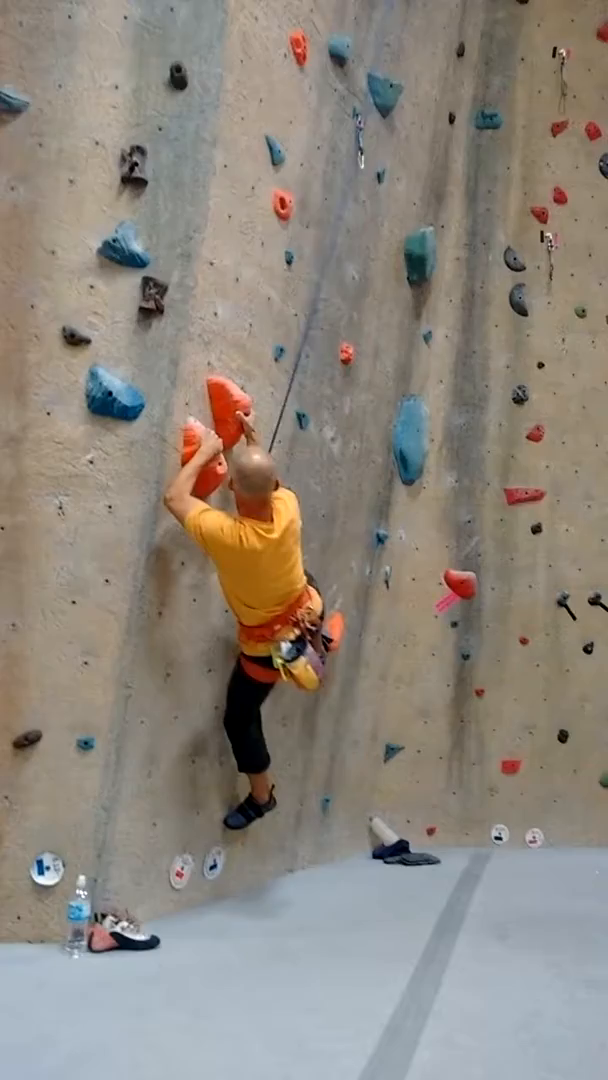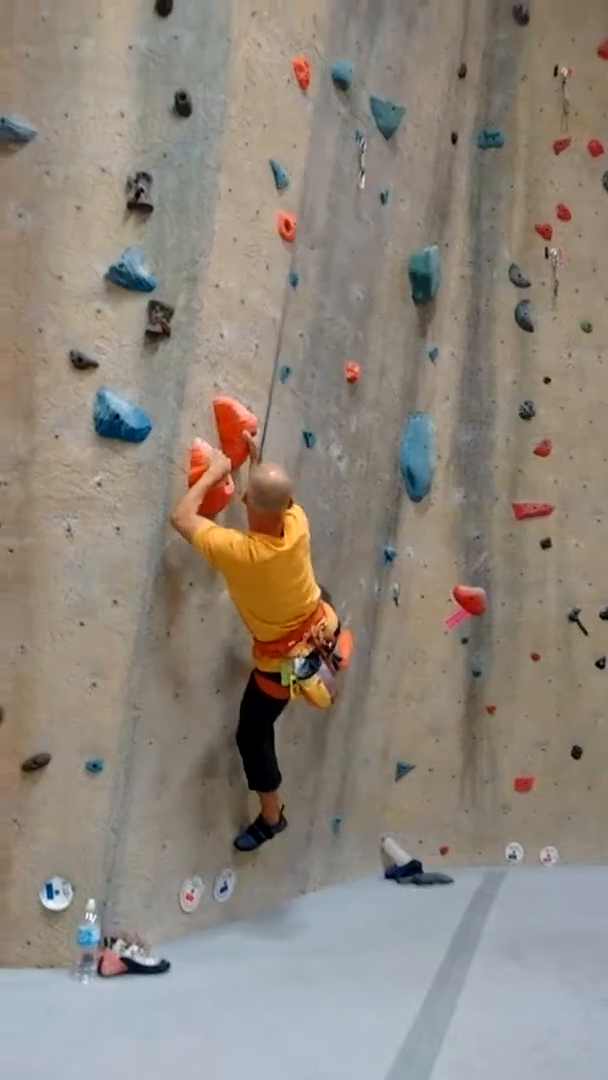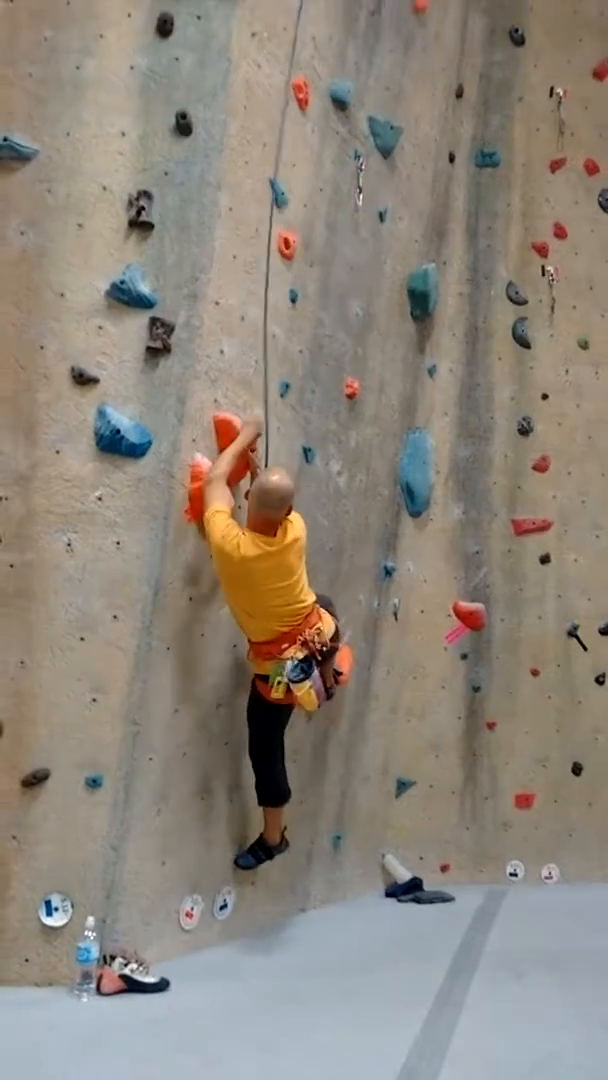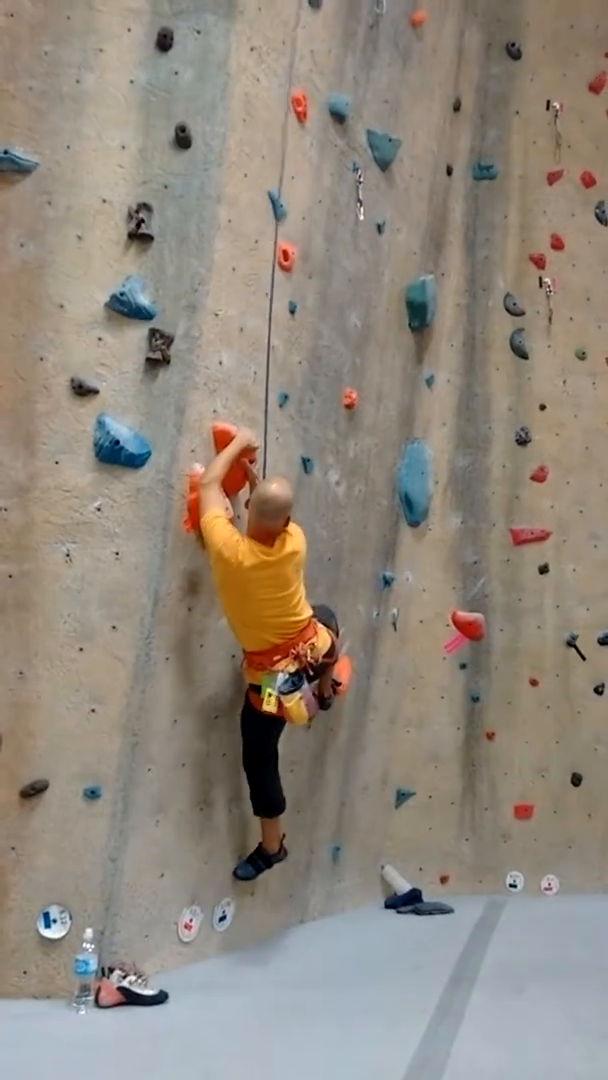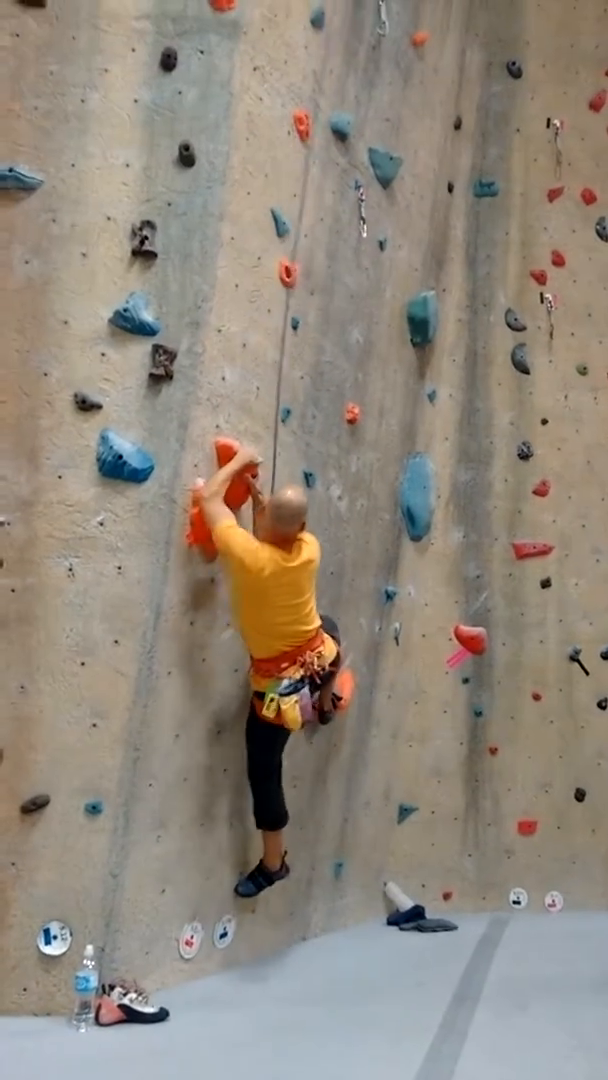
dt=0.2s
person 1, frame 1
left shoulder: (225, 535)
right shoulder: (288, 507)
left elbow: (174, 497)
right elbow: (269, 484)
left wrist: (205, 452)
right wrist: (253, 440)
left hip: (266, 644)
right hip: (306, 613)
left knee: (239, 719)
left ankle: (261, 798)
right ankle: (319, 638)
person 1, frame 2
left shoulder: (232, 550)
right shoulder: (298, 524)
left elbow: (180, 517)
right elbow: (276, 500)
left wrist: (213, 474)
right wrist: (257, 459)
left hip: (279, 658)
right hip: (322, 627)
left knee: (253, 738)
left ankle: (271, 818)
person 1, frame 3
left shoulder: (228, 544)
right shoulder: (295, 530)
left elbow: (216, 478)
left wrist: (244, 438)
right wrist: (260, 471)
left hip: (277, 661)
right hip: (319, 634)
left knee: (265, 750)
left ankle: (272, 838)
right ankle: (329, 678)
person 1, frame 4
left shoulder: (228, 550)
right shoulder: (295, 541)
left elbow: (209, 482)
left wrist: (238, 444)
right wrist: (256, 480)
left hip: (271, 672)
right hip: (314, 647)
left knee: (258, 759)
left ankle: (271, 847)
right ankle: (325, 689)
person 1, frame 5
left shoulder: (246, 553)
right shoulder: (310, 550)
left elbow: (207, 495)
left wrist: (239, 461)
right wrist: (259, 504)
left hip: (276, 680)
right hip: (320, 658)
left knee: (263, 772)
left ankle: (271, 864)
right ankle: (326, 702)
